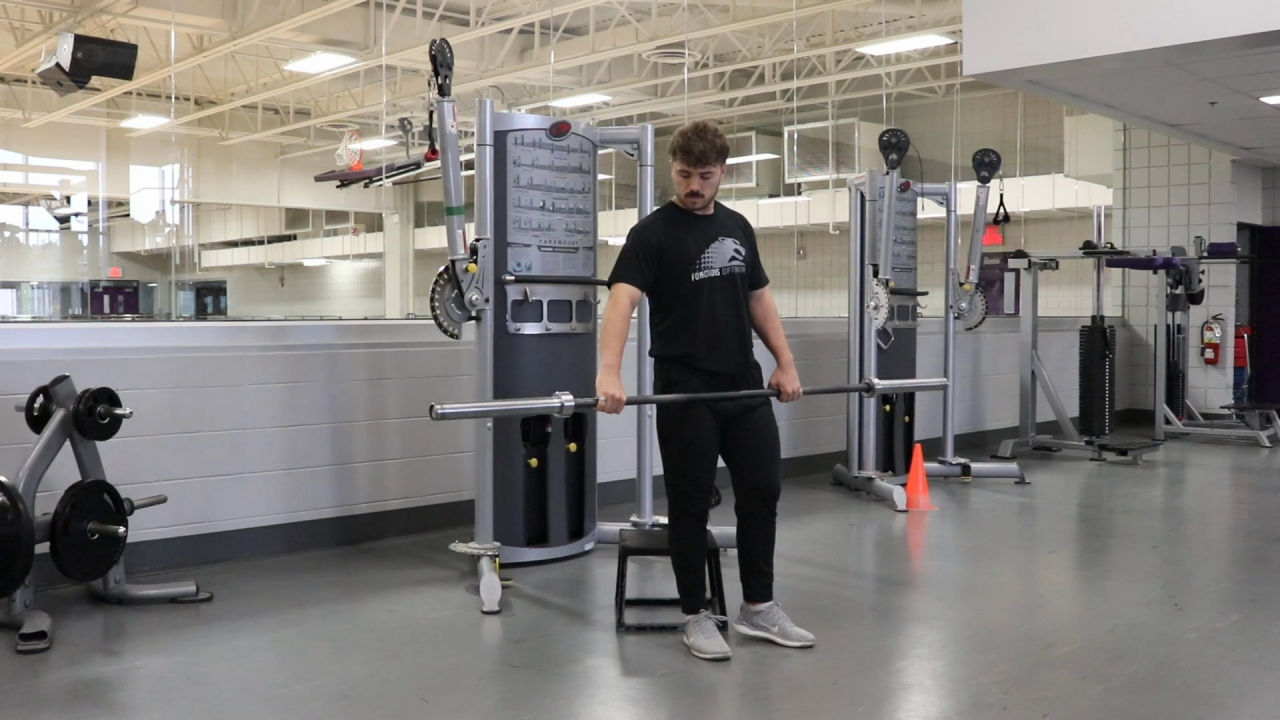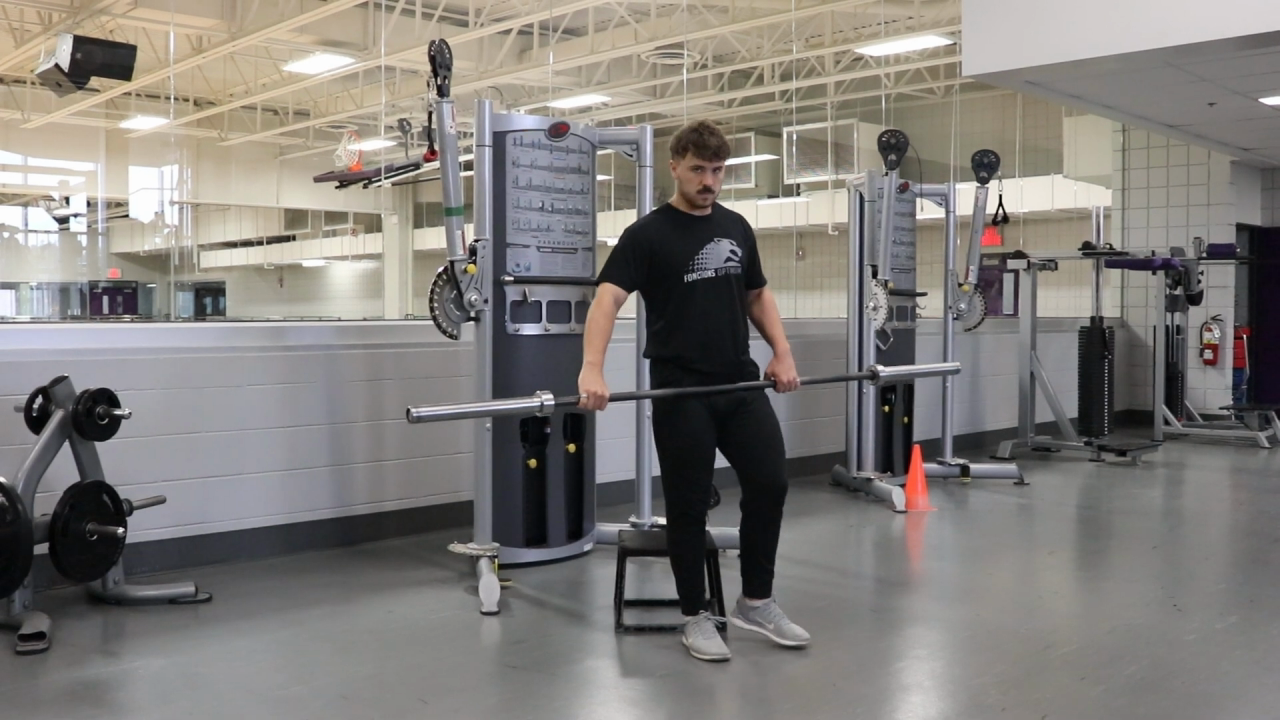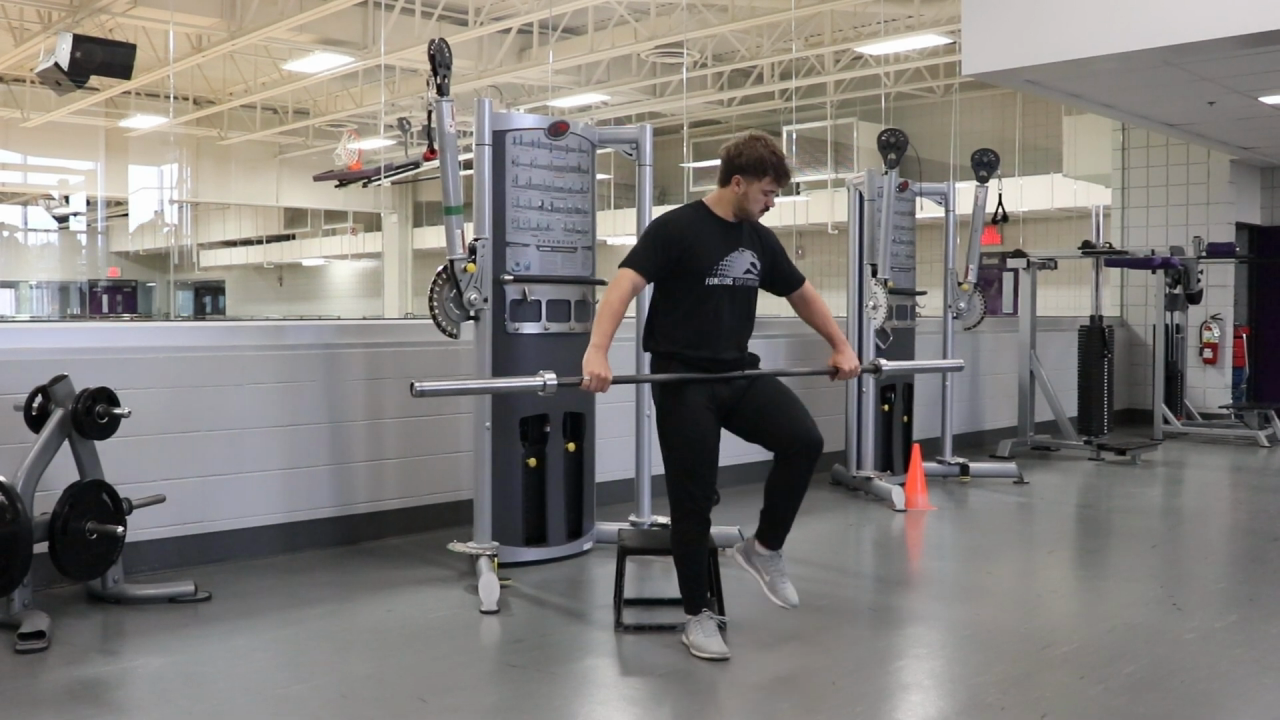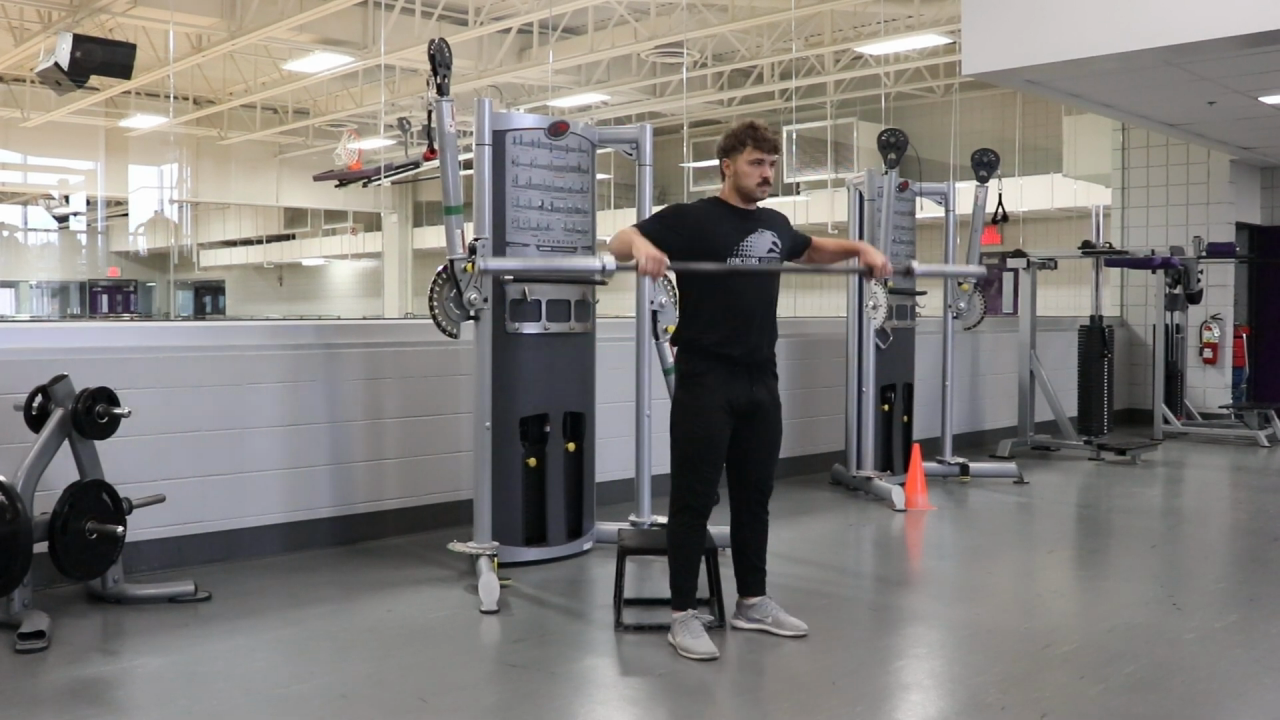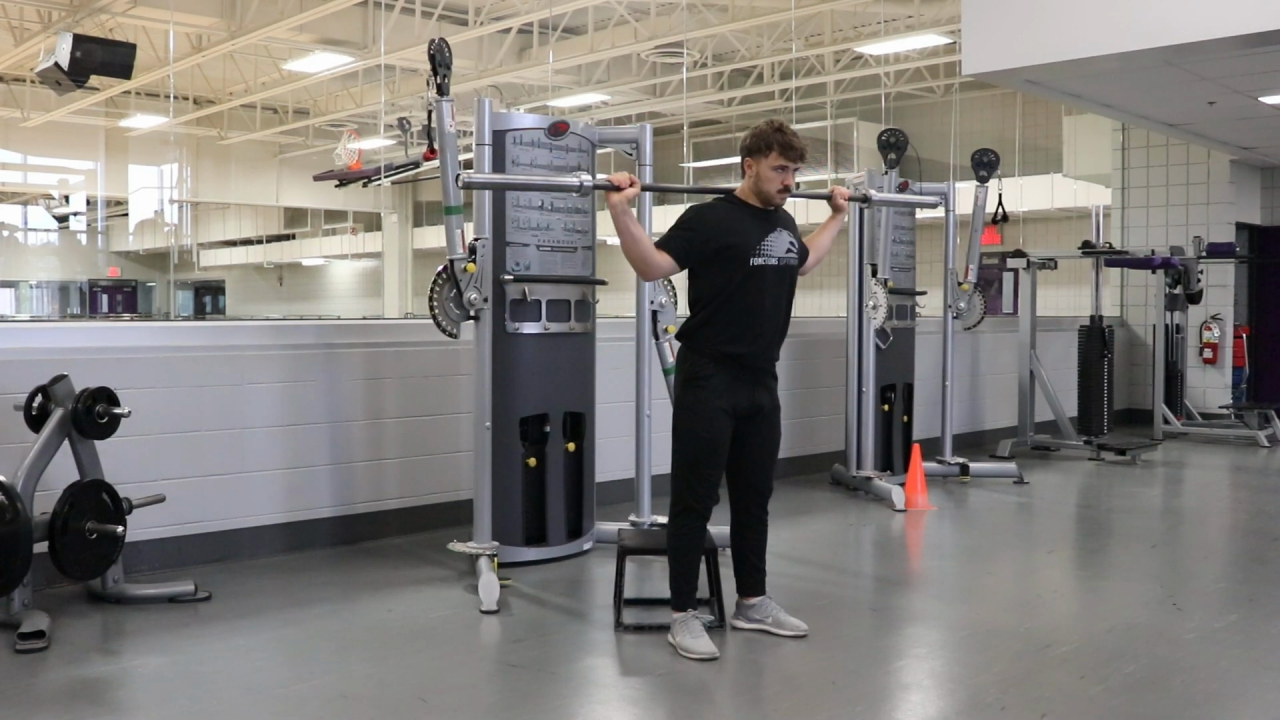
dt=1s
person 1, frame 1
left shoulder: (737, 226)
right shoulder: (653, 232)
left elbow: (759, 297)
right elbow: (622, 298)
left wrist: (785, 362)
right wrist: (609, 371)
left hip: (745, 386)
right hip: (686, 392)
left knee: (761, 492)
right knee: (691, 505)
left ankle: (758, 607)
right ankle: (696, 616)
person 1, frame 2
left shoulder: (737, 228)
right shoulder: (648, 234)
left elbow: (758, 296)
right elbow: (608, 298)
left wrist: (782, 353)
right wrist: (592, 367)
left hip: (740, 384)
right hip: (681, 390)
left knee: (769, 486)
right knee: (689, 505)
left ankle: (756, 602)
right ankle: (696, 617)
person 1, frame 3
left shoulder: (760, 239)
right shoulder: (676, 229)
left elbow: (801, 293)
right elbow: (624, 284)
left wrist: (841, 346)
right wrist: (597, 351)
left hip: (741, 374)
right hip: (683, 381)
left knee: (803, 441)
right knee: (693, 501)
left ankle: (764, 547)
right ankle: (697, 615)
person 1, frame 4
left shoulder: (774, 224)
right shoulder: (693, 218)
left elbow: (812, 249)
right elbow: (624, 241)
left wrist: (859, 249)
right wrist: (641, 249)
left hip: (760, 380)
right hip: (705, 380)
left knee: (754, 495)
right knee: (694, 499)
left ankle: (752, 600)
right ankle: (683, 614)
person 1, frame 5
left shoulder: (784, 223)
right shoulder: (711, 218)
left elbow: (803, 262)
right elbow: (650, 265)
left wrist: (838, 215)
right wrist: (621, 209)
left hip: (761, 382)
right hip: (708, 380)
left knee: (754, 497)
right knee: (694, 501)
left ankle: (752, 601)
right ankle: (683, 615)
